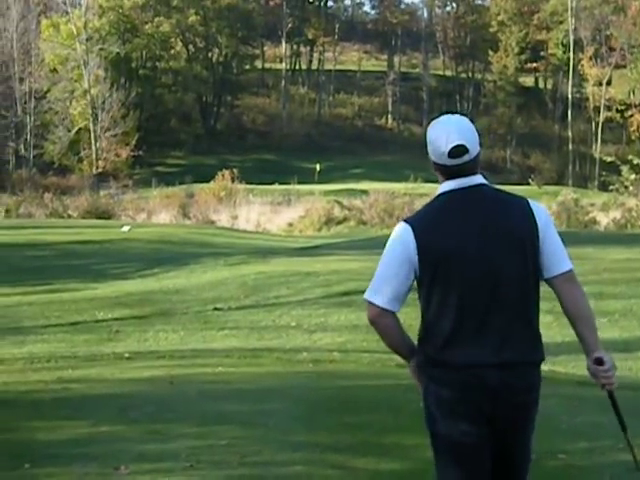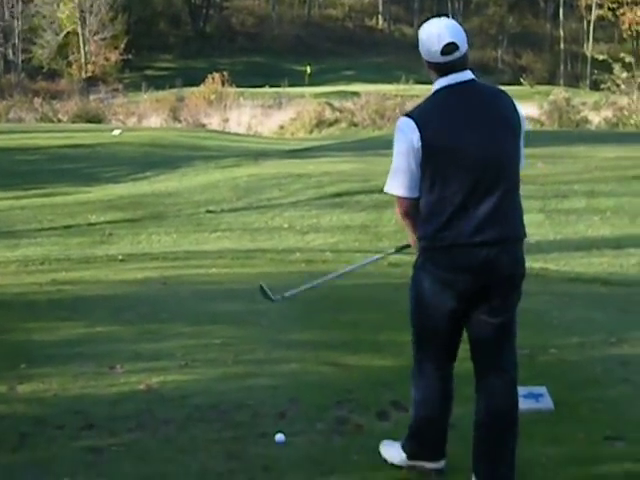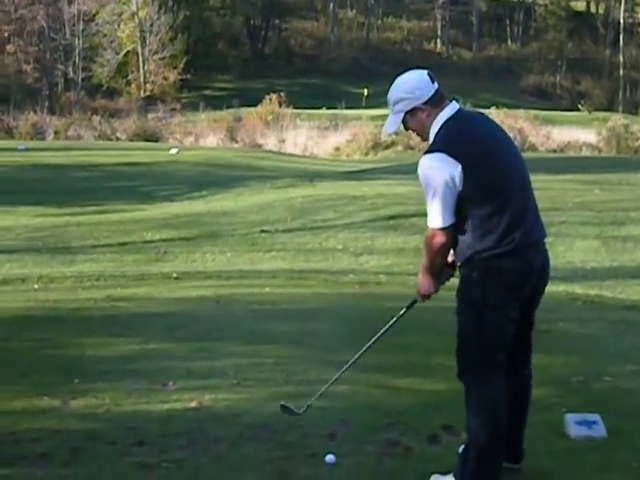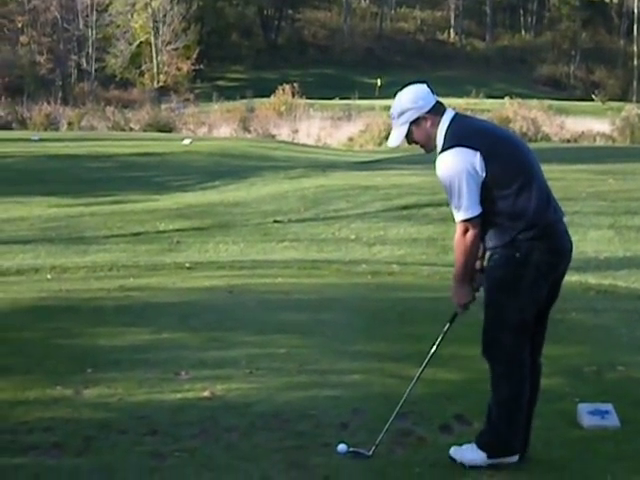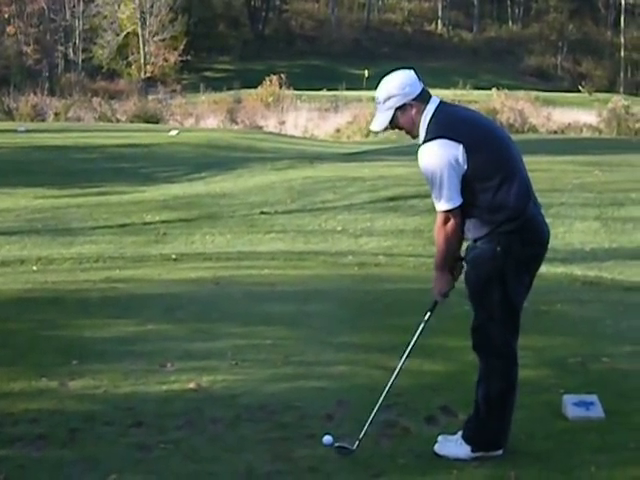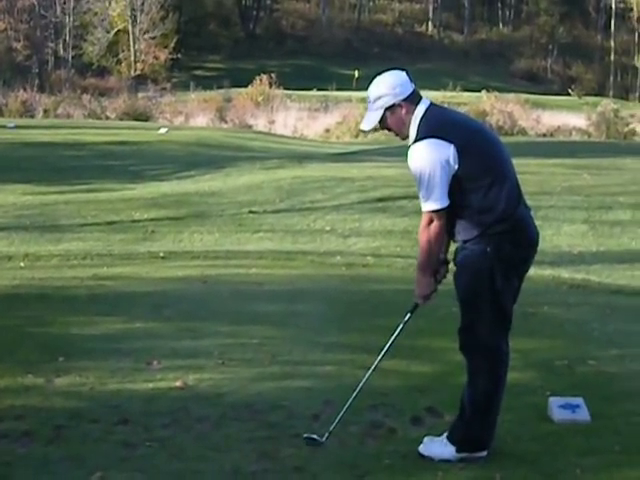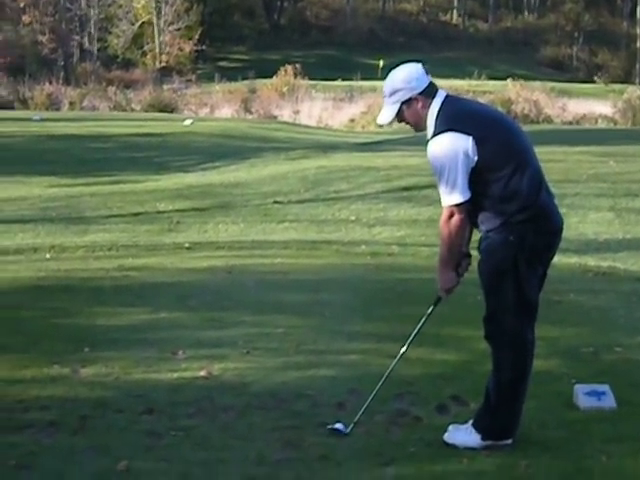
dt=0.7s
person 1, frame 1
left shoulder: (415, 230)
right shoulder: (527, 212)
left elbow: (379, 313)
right elbow: (568, 284)
left wrist: (412, 358)
right wrist: (593, 351)
left hip: (453, 381)
right hip: (519, 375)
person 1, frame 2
left shoulder: (415, 122)
right shoulder: (507, 106)
left elbow: (405, 203)
left wrist: (421, 235)
left hip: (445, 261)
right hip: (505, 253)
left knee: (433, 359)
right knee: (497, 363)
person 1, frame 3
left shoulder: (437, 158)
right shoulder: (481, 123)
left elbow: (438, 233)
left wrist: (428, 274)
right wrist: (459, 251)
left hip: (494, 269)
right hip: (532, 257)
left knee: (482, 372)
right knee: (513, 361)
person 1, frame 4
left shoulder: (452, 155)
right shoulder: (474, 130)
left elbow: (469, 228)
left wrist: (460, 282)
right wrist: (480, 263)
left hip: (526, 250)
right hip: (548, 242)
left knee: (504, 346)
right knee: (523, 347)
left ankle: (500, 444)
right ankle: (511, 439)
person 1, frame 5
left shoulder: (436, 146)
right shoulder: (458, 118)
left elbow: (448, 219)
left wrist: (442, 270)
right wrist: (456, 258)
left hip: (505, 242)
right hip: (520, 233)
left knee: (492, 341)
right knee: (494, 338)
left ankle: (485, 439)
right ankle: (485, 428)
person 1, frame 6
left shoulder: (426, 145)
right shoulder: (446, 122)
left elbow: (434, 220)
left wrist: (424, 273)
right wrist: (441, 258)
left hip: (494, 244)
right hip: (506, 236)
left knee: (481, 342)
right knee: (484, 340)
left ankle: (470, 440)
right ankle: (473, 430)
person 1, frame 7
left shoulder: (445, 138)
right shoulder: (464, 112)
left elbow: (455, 213)
left wrist: (446, 266)
right wrist: (462, 251)
left hip: (518, 232)
right hip: (532, 223)
left knee: (507, 330)
right knee: (512, 328)
left ankle: (495, 428)
right ankle: (498, 418)
